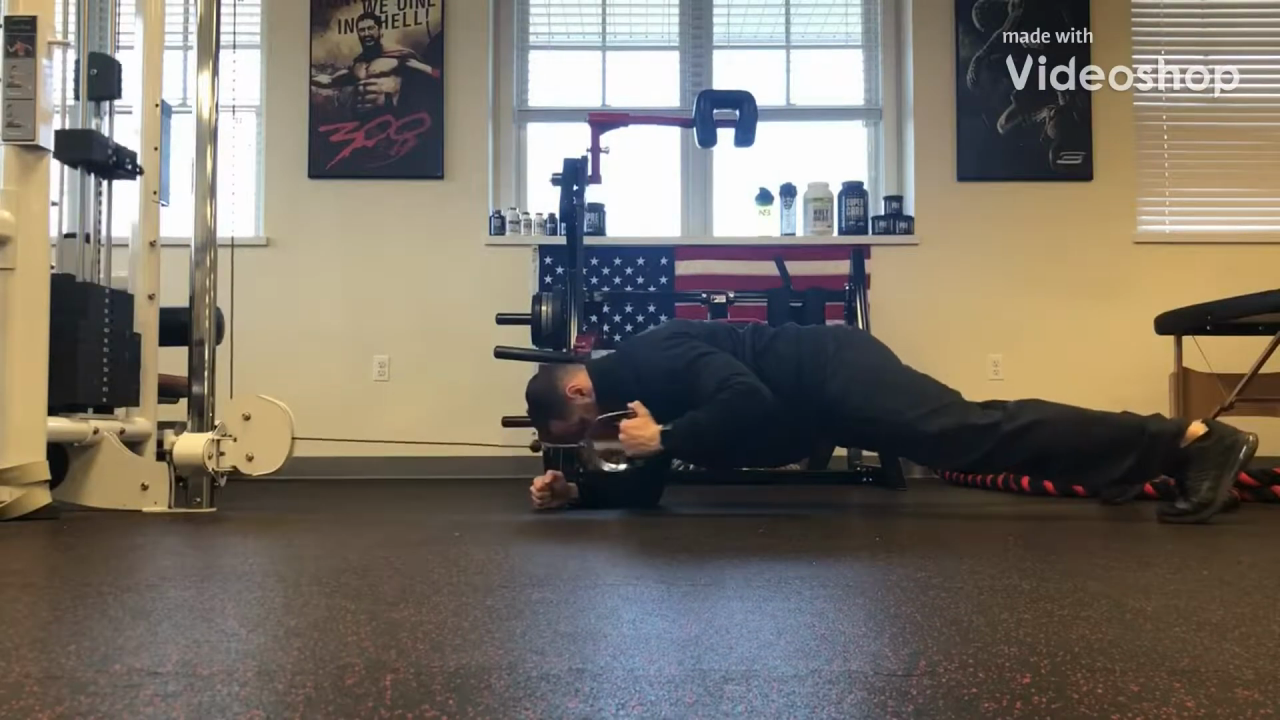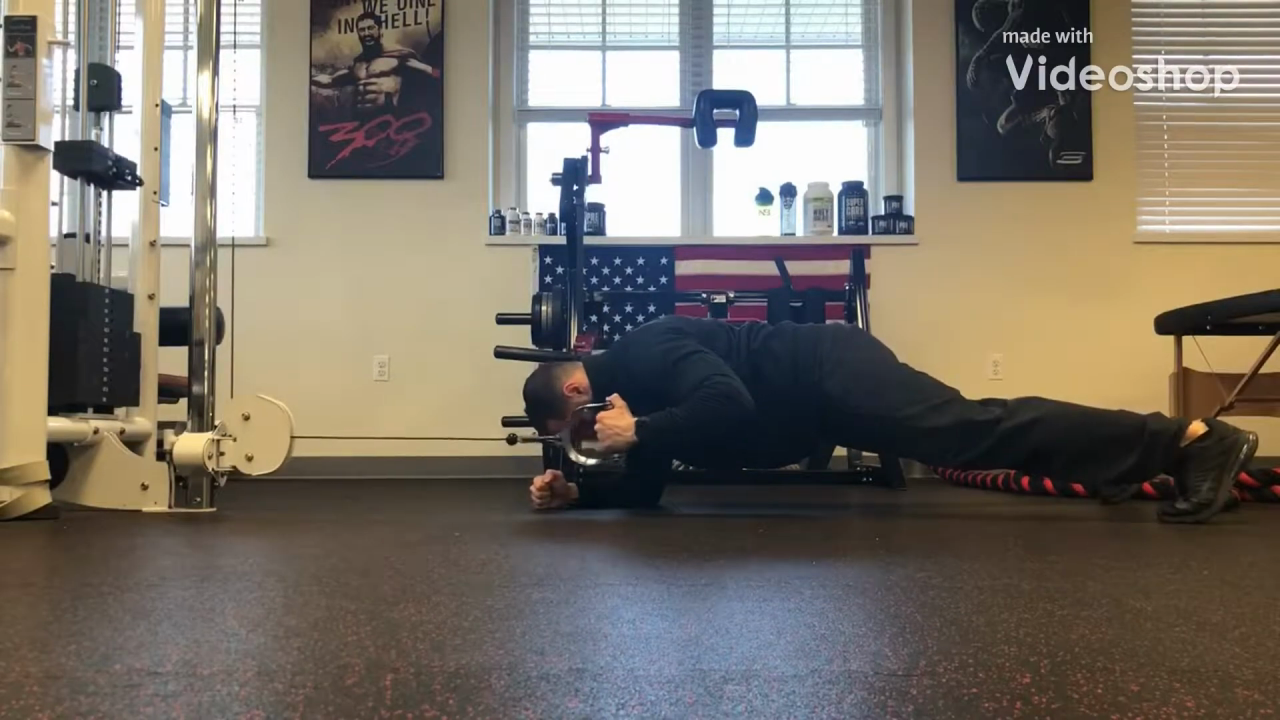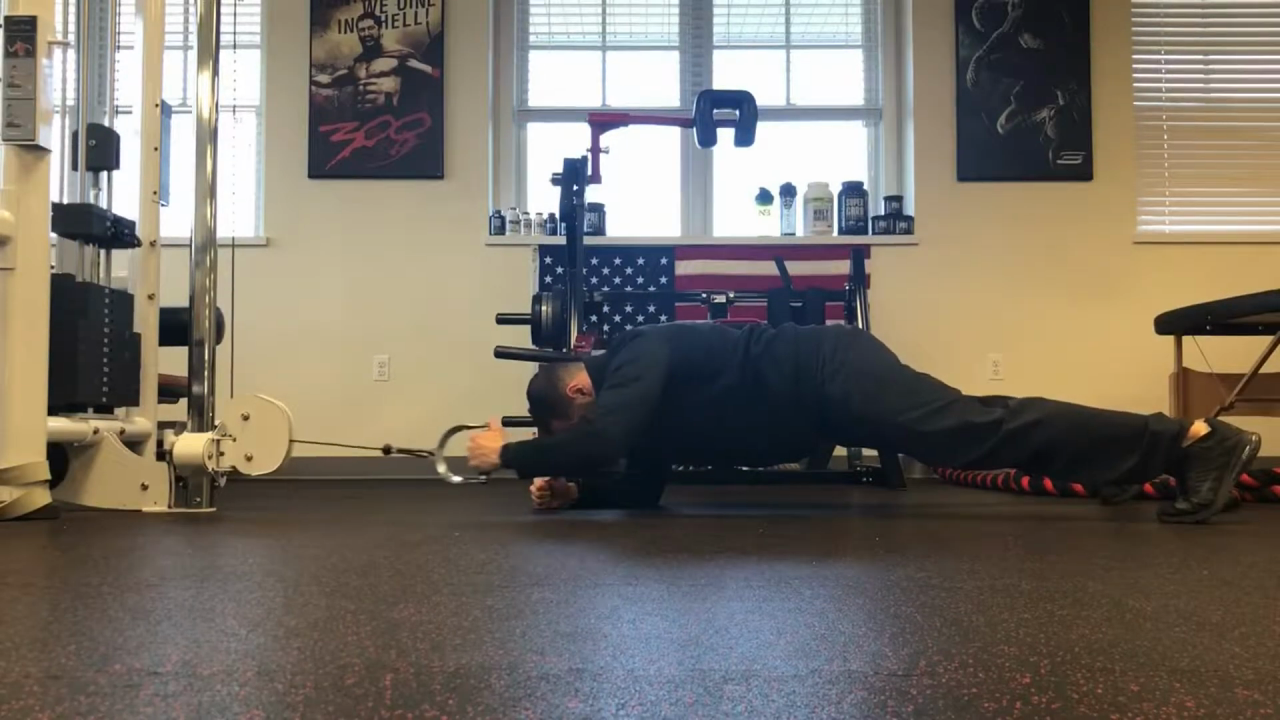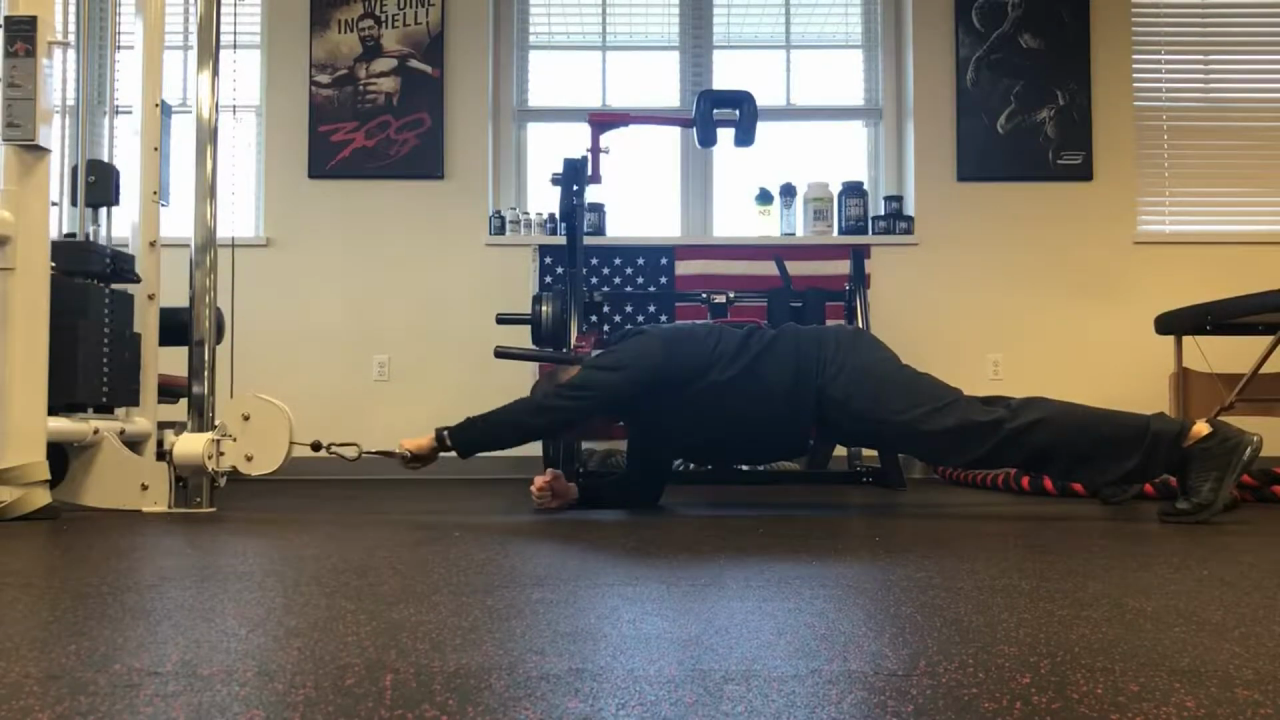
dt=0.7s
person 1, frame 1
left shoulder: (653, 360)
right shoulder: (633, 395)
left elbow: (750, 400)
right elbow: (643, 489)
left wrist: (663, 437)
right wrist: (575, 491)
left hip: (837, 374)
right hip: (830, 395)
left knee: (978, 434)
right knee: (972, 435)
left ankle: (1190, 439)
right ankle: (1132, 452)
person 1, frame 2
left shoulder: (647, 354)
right shoulder: (628, 392)
left elbow: (729, 402)
right elbow: (644, 488)
left wrist: (639, 430)
right wrist: (575, 490)
left hip: (833, 372)
right hip: (825, 396)
left knee: (978, 432)
right knee: (975, 432)
left ankle: (1189, 439)
right ankle: (1162, 448)
person 1, frame 3
left shoulder: (637, 356)
right shoulder: (650, 401)
left elbow: (604, 437)
right elbow: (639, 485)
left wrist: (511, 454)
right wrist: (570, 488)
left hip: (832, 374)
right hip: (825, 396)
left knee: (982, 432)
right knee: (979, 435)
left ankle: (1191, 438)
right ankle: (1174, 445)
person 1, frame 4
left shoulder: (635, 357)
right shoulder: (643, 399)
left elbow: (551, 408)
right elbow: (645, 487)
left wrist: (446, 439)
right wrist: (576, 490)
left hip: (834, 375)
right hip: (825, 394)
left knee: (983, 432)
right knee: (980, 433)
left ankle: (1193, 439)
right ankle: (1178, 444)
